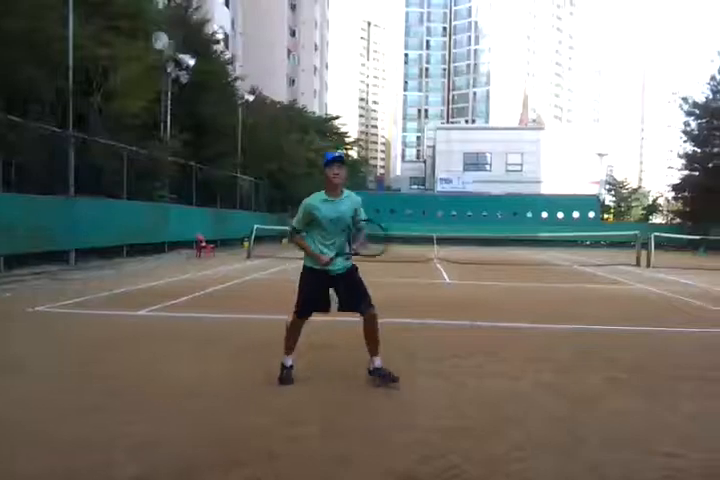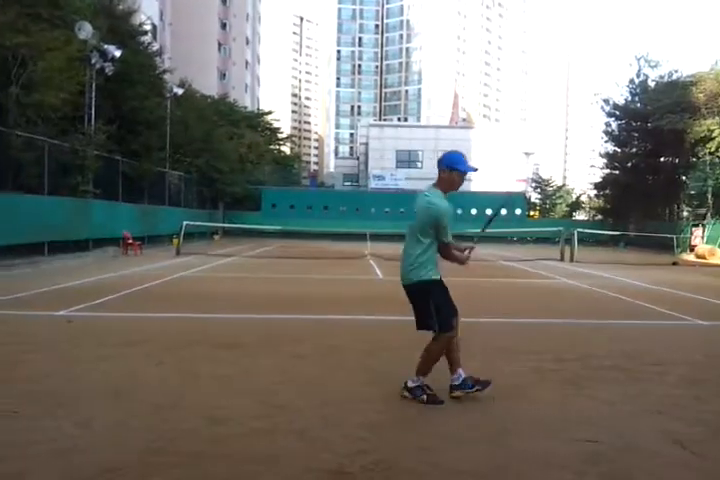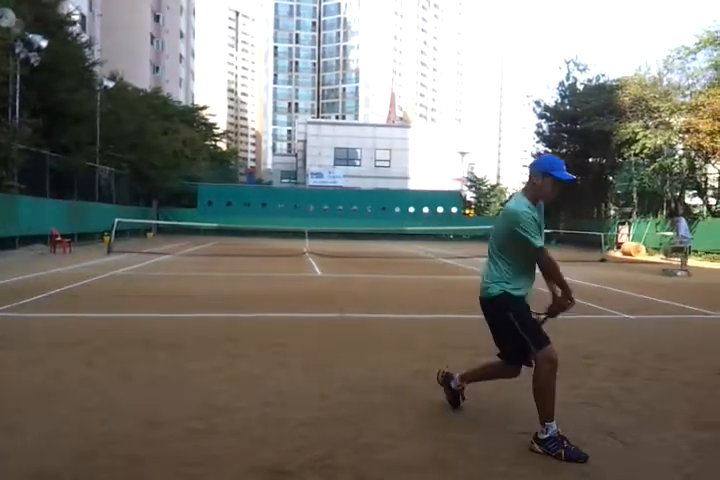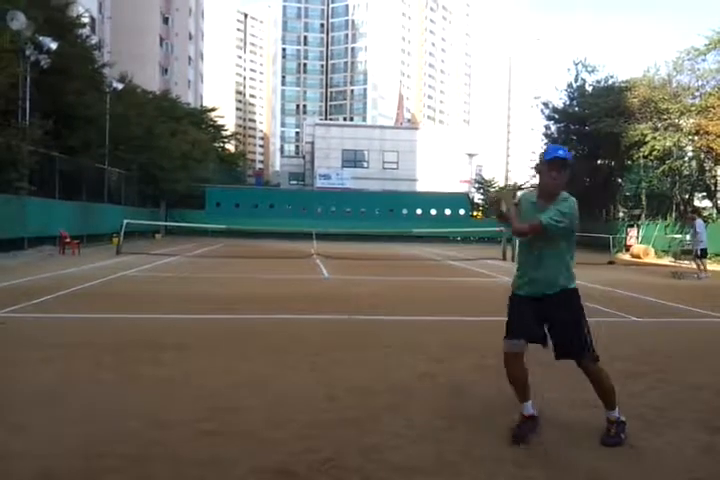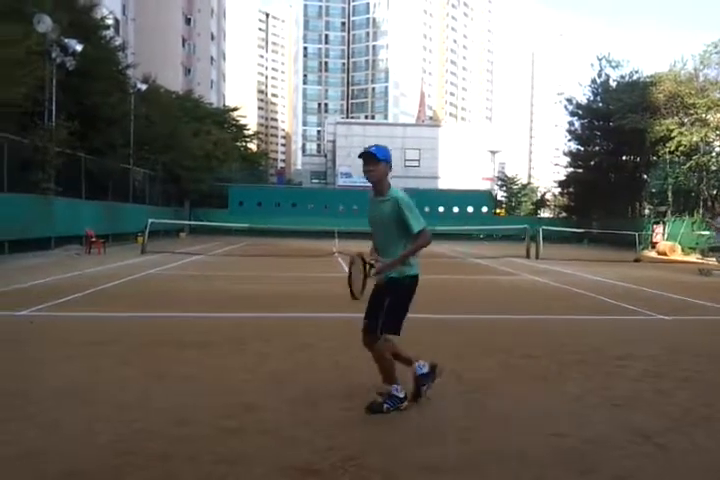
dt=0.7s
person 1, frame 1
left shoulder: (355, 201)
right shoulder: (311, 203)
right elbow: (295, 235)
right wrist: (315, 255)
left hip: (345, 268)
right hip: (316, 269)
left knee: (370, 314)
right knee: (299, 318)
left ankle: (375, 366)
right ankle: (287, 363)
person 1, frame 2
left shoulder: (426, 196)
right shoulder: (441, 206)
right elbow: (444, 250)
left wrist: (458, 249)
right wrist: (460, 257)
left hip: (424, 273)
right hip: (421, 277)
left knee: (449, 324)
right knee: (446, 332)
left ankle: (459, 380)
right ankle: (414, 385)
person 1, frame 3
left shoulder: (536, 206)
right shoulder: (519, 211)
left elbow: (538, 256)
right elbow: (544, 260)
left wrist: (556, 293)
right wrist: (565, 293)
left hip: (515, 295)
right hip: (501, 295)
left knee: (512, 364)
right knee: (547, 357)
left ankle: (453, 381)
right ankle: (547, 435)
person 1, frame 4
left shoulder: (567, 206)
right shoulder: (526, 200)
left elbow: (522, 230)
left wrist: (508, 210)
right wrist: (509, 208)
left hip: (560, 292)
right hip: (525, 292)
left knee: (588, 363)
right knee: (512, 353)
left ankle: (615, 418)
right ankle: (528, 414)
person 1, frame 5
left shoulder: (400, 200)
right shoulder: (373, 200)
left elbow: (423, 238)
left wrist: (391, 262)
right wrist: (374, 253)
left hip: (400, 278)
right hip: (384, 277)
left knee: (373, 338)
right knee: (371, 336)
left ankle: (396, 393)
right ankle: (422, 368)
